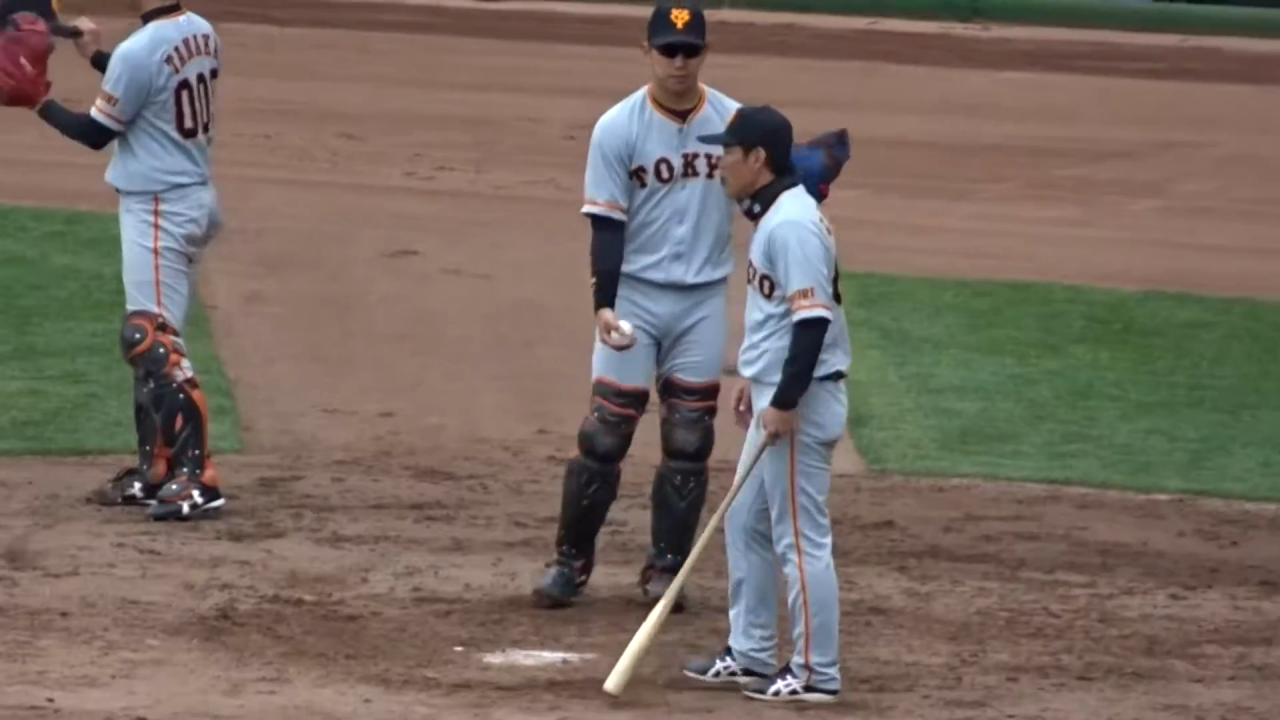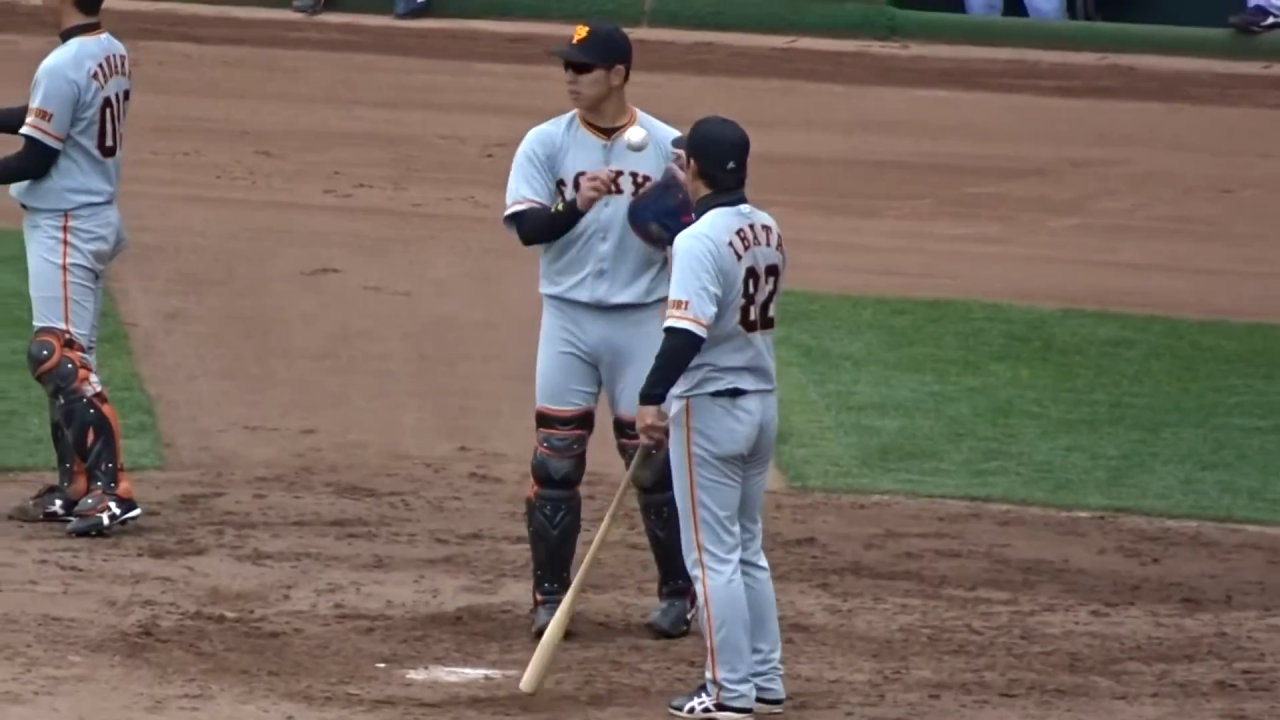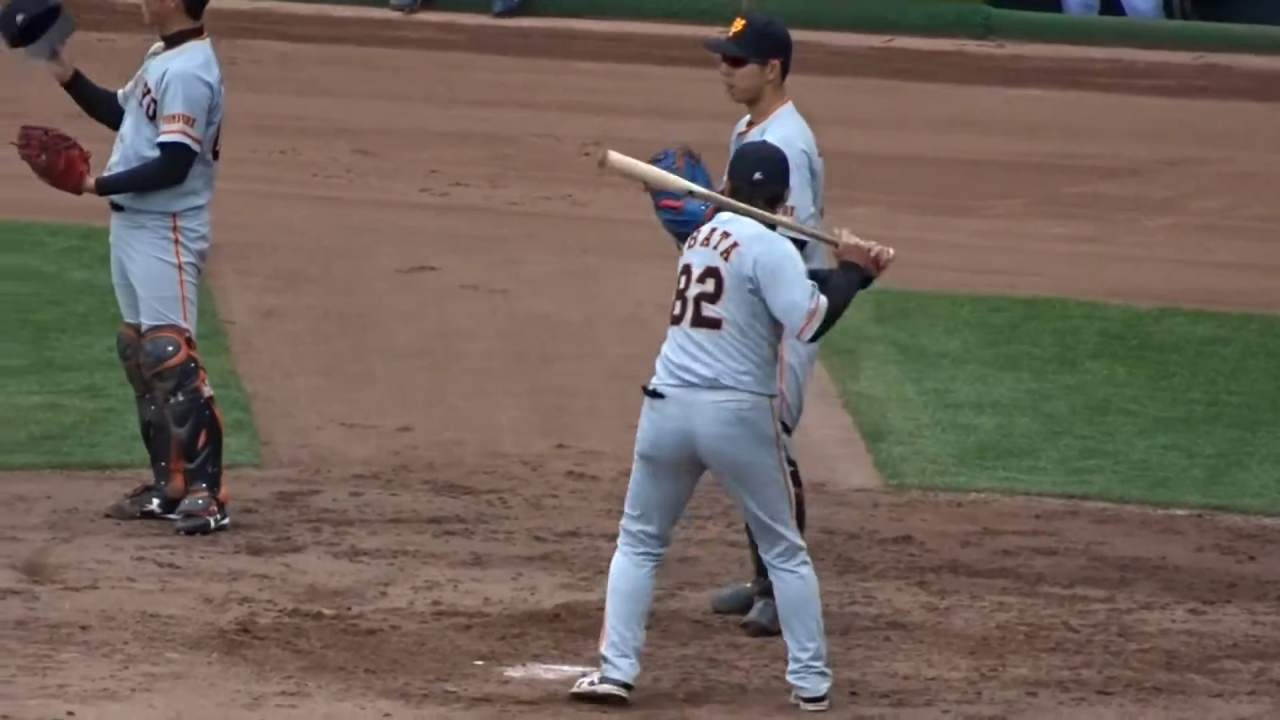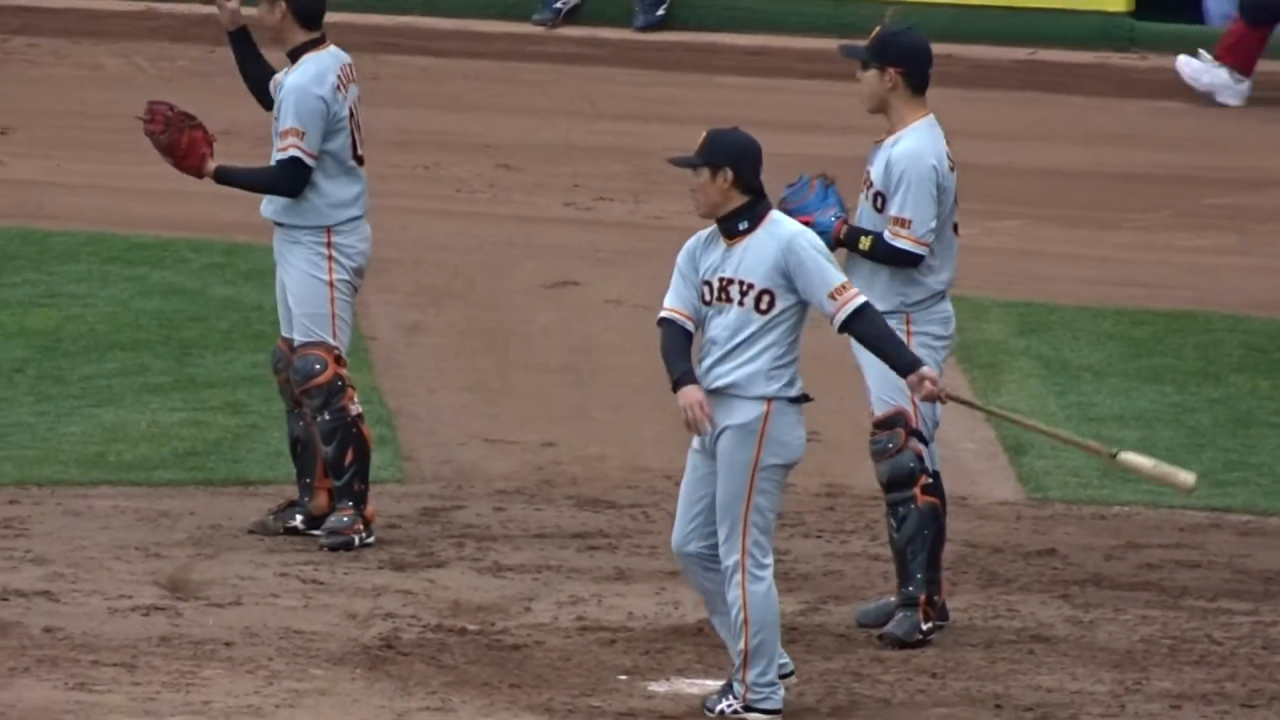
dt=1s
person 1, frame 1
left shoulder: (736, 121)
right shoulder: (617, 127)
right elbow: (606, 222)
right wrist: (603, 304)
left hip: (704, 300)
right hip: (635, 295)
left knee: (689, 440)
right knee: (606, 431)
left ankle: (665, 567)
right ankle: (571, 559)
person 1, frame 2
left shoulder: (666, 143)
right shoulder: (544, 143)
right elbow: (525, 226)
right wrist: (575, 205)
left hip: (640, 322)
right hip: (568, 320)
left knee: (652, 458)
right knee: (556, 462)
left ankle: (677, 591)
right ankle: (551, 594)
person 1, frame 3
left shoulder: (787, 142)
right shoulder: (744, 129)
left elbow: (792, 239)
right wrist: (703, 213)
left ankle: (782, 590)
right ankle: (766, 578)
person 1, frame 4
left shoulder: (911, 154)
right shoulder: (916, 140)
left elbow: (907, 251)
left wrist: (839, 231)
left hip: (905, 325)
right hip: (893, 321)
left knee: (904, 458)
right knee: (907, 456)
left ankle: (923, 603)
right ankle: (915, 590)
person 2, frame 1
left shoulder: (792, 223)
right shoulder: (775, 215)
left elbow: (813, 320)
left wrist: (785, 401)
right wrist: (756, 380)
left hip: (801, 399)
right hip: (780, 393)
left knee: (798, 537)
right knee: (747, 524)
left ankle: (815, 671)
right ankle: (750, 654)
person 2, frame 2
left shoulder: (699, 240)
right shoulder: (770, 231)
left elbow: (687, 331)
left wrist: (651, 397)
left hip: (711, 407)
right hip: (760, 404)
left knee: (711, 555)
right knee: (745, 549)
person 2, frame 3
left shoulder: (697, 238)
right shoulder: (772, 248)
right elbow: (808, 322)
left wrist: (847, 266)
right wrist: (853, 269)
left hip: (667, 410)
right hip: (738, 415)
left knee: (638, 542)
right knee: (784, 551)
left ankle: (616, 669)
right ankle: (810, 680)
person 2, frame 4
left shoulder: (790, 241)
right shoulder: (698, 248)
left elbow: (851, 309)
right elbow: (673, 324)
left wrist: (910, 366)
right wrist: (684, 383)
left hip: (761, 417)
right hip: (714, 415)
left knee: (743, 556)
right knee: (692, 544)
right ankle: (760, 662)
person 3, frame 1
left shoulder: (138, 50)
left elbow: (95, 133)
left wrist: (40, 103)
right wrist: (97, 56)
left hip: (158, 208)
right hip: (188, 200)
left knee: (153, 337)
right knee: (149, 335)
left ankle: (196, 478)
right ankle: (155, 470)
person 3, frame 2
left shoulder: (62, 65)
right shoulder: (115, 53)
left hip: (64, 225)
right hip: (90, 218)
left knee: (58, 354)
right knee: (70, 354)
left ankle: (111, 490)
right ankle: (75, 487)
person 3, frame 3
left shoulder: (189, 71)
right shoulder: (162, 54)
left elbow: (174, 166)
right elbow: (119, 112)
left wrist: (96, 184)
right wrist: (71, 79)
left hip: (165, 230)
right hip: (132, 225)
left knee: (170, 356)
right knee: (138, 354)
left ankle: (207, 492)
right ankle: (169, 484)
person 3, frame 4
left shoulder: (306, 82)
right shoulder: (326, 61)
left elbow: (290, 179)
right elbow: (268, 94)
left wrist: (216, 171)
left hip: (322, 244)
right hip: (300, 239)
left knee: (319, 371)
right knee: (292, 367)
left ankle: (354, 511)
right ankle: (315, 500)
